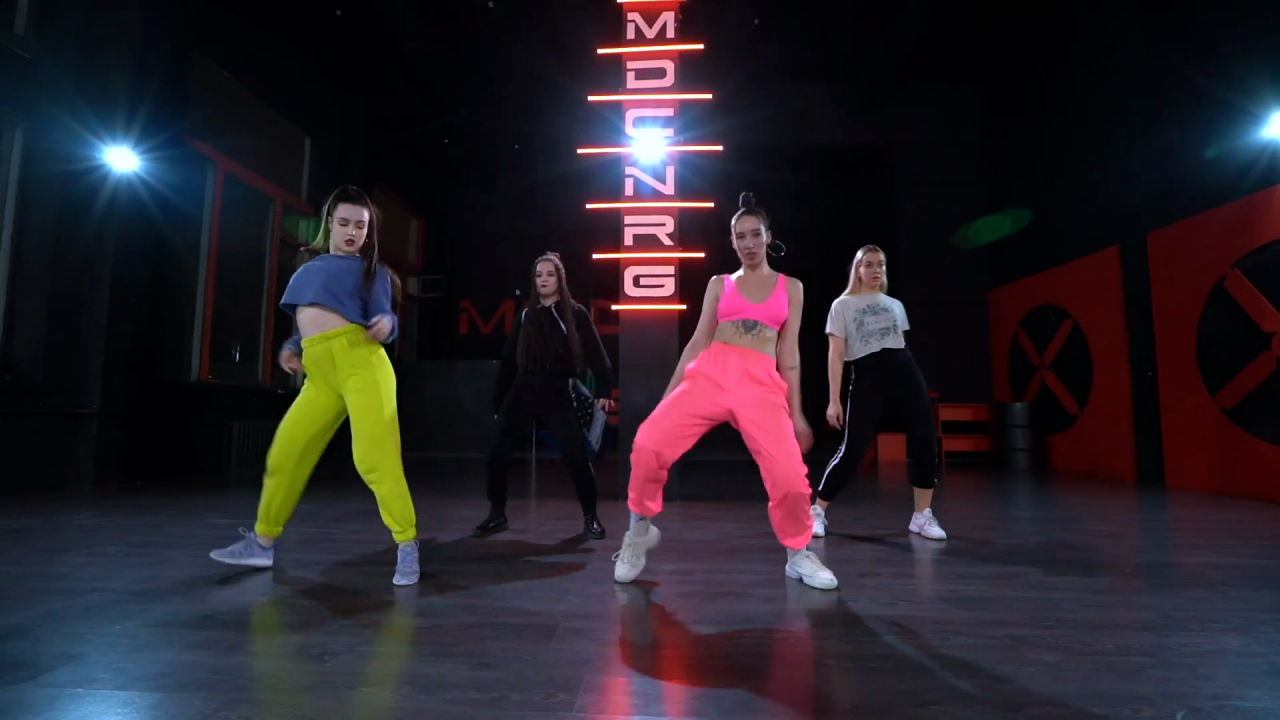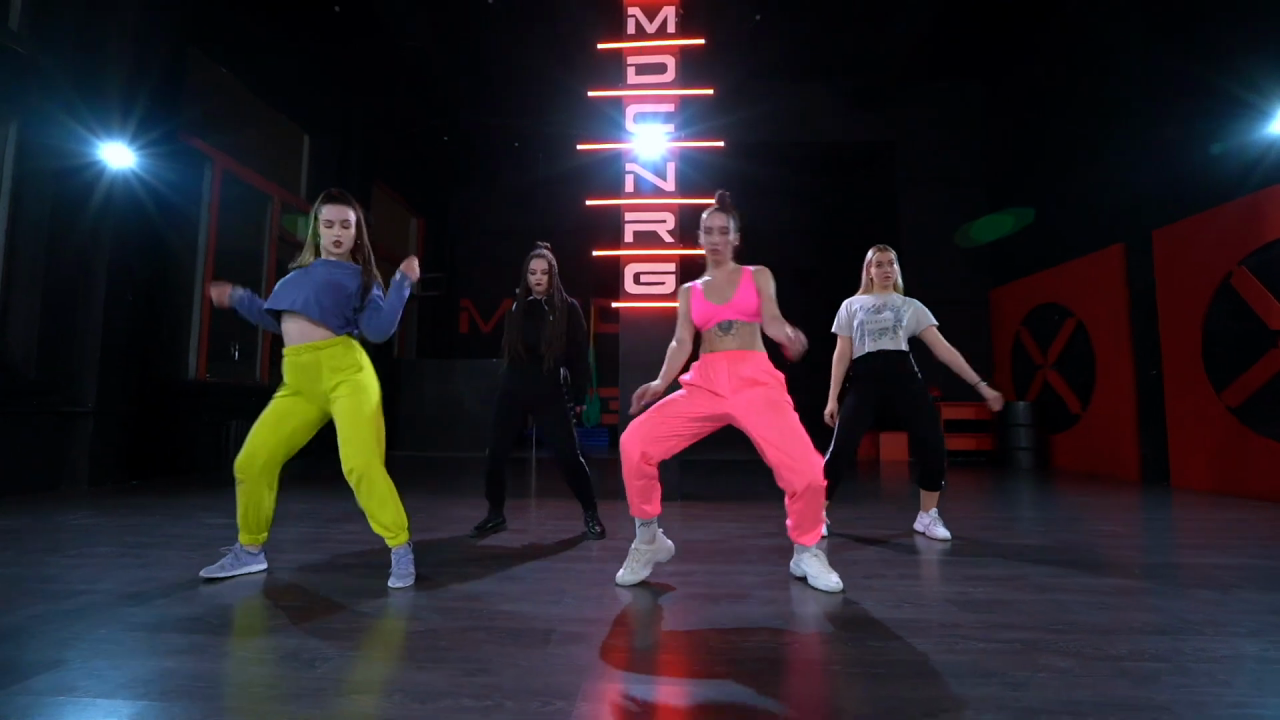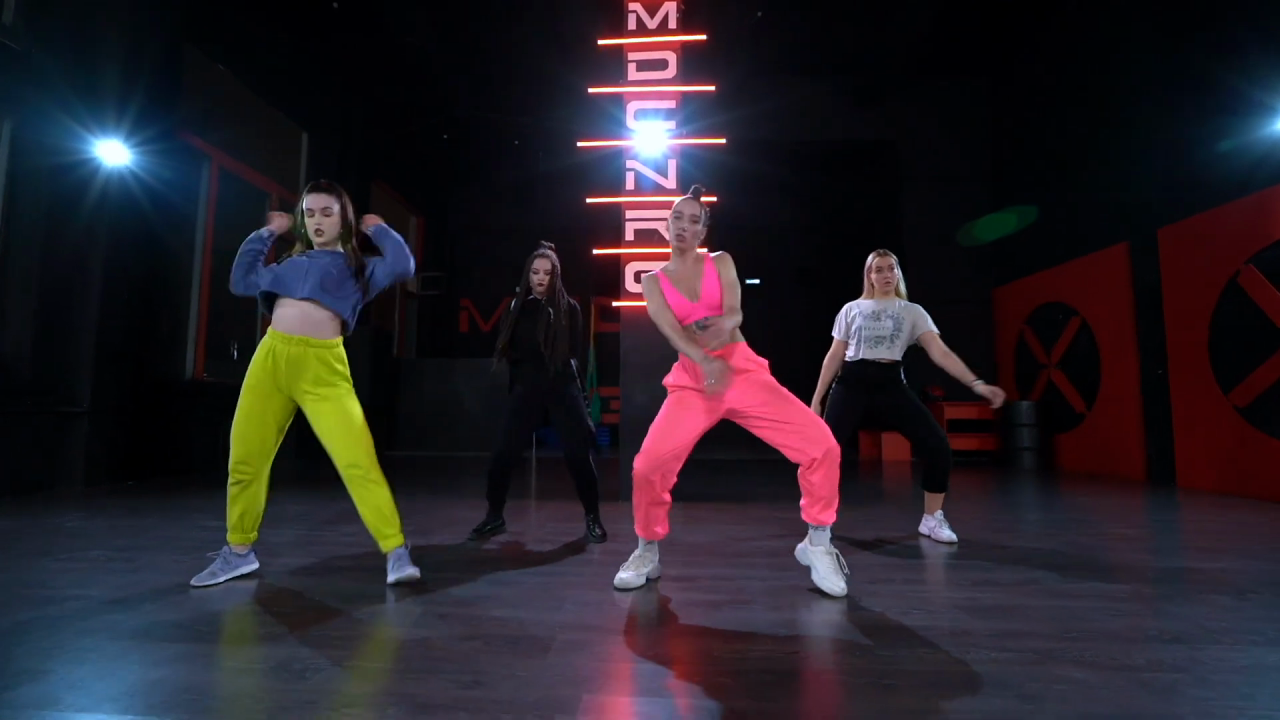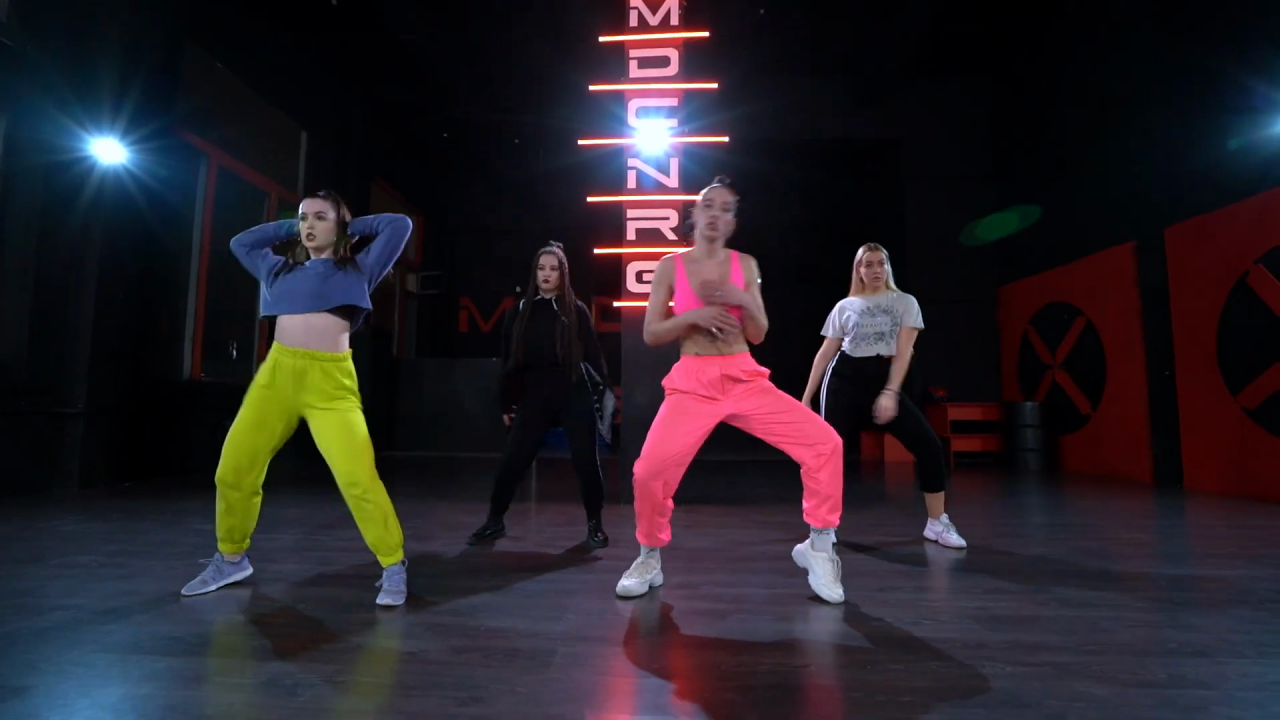
dt=0.2s
person 1, frame 1
left shoulder: (790, 287)
right shoulder: (718, 284)
left elbow: (788, 349)
right elbow: (698, 340)
left wrist: (796, 412)
right wrist: (671, 390)
left hip: (760, 384)
right hip: (709, 376)
left knee: (789, 479)
right knee: (650, 442)
left ankle: (798, 554)
right ankle: (640, 532)
person 1, frame 2
left shoulder: (759, 276)
right shoulder: (689, 292)
left elbow: (772, 320)
right elbow: (682, 341)
left wrist: (787, 334)
right wrist: (662, 381)
left hip: (756, 383)
right hip: (705, 384)
left knee: (806, 474)
right knee: (635, 442)
left ankle: (808, 553)
right ankle: (649, 541)
person 1, frame 3
left shoulder: (721, 263)
right shoulder: (654, 280)
left elbow: (734, 317)
right elbow: (672, 332)
left wrist: (720, 328)
right wrist: (702, 358)
left hip: (744, 373)
right hip: (692, 382)
left knee: (821, 445)
right knee: (650, 465)
left ankle: (818, 544)
right ankle: (647, 552)
person 1, frame 4
left shoulder: (746, 265)
right shoulder: (670, 267)
left elbow: (756, 334)
right elbow: (651, 334)
left wrist: (740, 300)
right wrist: (692, 318)
left hip: (745, 381)
right hip: (691, 385)
left knee: (825, 445)
right knee: (650, 470)
left ankle: (818, 548)
right ankle: (649, 560)
person 2, frame 1
left shoulder: (370, 270)
right shoulder: (314, 265)
left elbow: (381, 321)
left wrist: (386, 324)
right wrist: (293, 346)
left hip: (362, 365)
right hip: (319, 375)
left knee: (375, 458)
right knee: (286, 457)
left ankle: (407, 548)
right ankle: (262, 542)
person 2, frame 2
left shoulder: (361, 278)
right shoulder: (301, 271)
left elbow: (379, 329)
right elbow: (280, 320)
left wrist: (403, 283)
right wrist: (239, 299)
left hip: (346, 372)
right hip: (299, 380)
left knee: (363, 467)
right knee: (251, 463)
left ankle: (401, 551)
right ankle: (250, 550)
person 2, frame 3
left shoulder: (359, 267)
right shoulder: (289, 262)
left elbow: (402, 267)
right elbow: (240, 282)
left wrist: (377, 230)
right wrist: (267, 235)
left hip: (324, 373)
right hip: (270, 362)
left knee: (357, 462)
right knee: (245, 461)
left ankle: (397, 552)
right ankle: (239, 551)
person 2, frame 4
left shoulder: (357, 269)
right shoulder: (280, 269)
left elbow: (400, 225)
right elbow: (242, 242)
left wrist: (354, 228)
right wrist: (293, 228)
left hip: (332, 384)
right hip: (277, 378)
left knee: (358, 478)
right knee: (233, 472)
left ankle: (394, 568)
right ankle: (231, 558)
person 3, frame 1
left shoulder: (894, 305)
right shoulder: (843, 305)
right elbow: (836, 354)
left wrist: (924, 390)
right wrist: (834, 399)
left hip: (904, 372)
right hip: (865, 377)
left knee: (926, 444)
right knee: (852, 451)
left ankle: (923, 515)
right ankle: (817, 512)
person 3, frame 2
left shoulder: (911, 306)
right shoulder: (851, 305)
left elbow: (941, 348)
right elbow: (842, 353)
left wrist: (980, 384)
right wrist: (832, 398)
left hip: (903, 376)
right hip: (864, 379)
left knee: (933, 446)
right knee: (841, 448)
left ankle: (927, 516)
person 3, frame 3
left shoulder: (912, 311)
right shoulder: (853, 310)
left elbow: (939, 352)
right elbow: (834, 356)
left wrist: (976, 383)
right wrist: (817, 400)
left hip: (891, 384)
right hip: (853, 384)
left knee: (936, 447)
left ankle: (932, 518)
person 3, frame 4
left shoulder: (905, 302)
right shoulder: (844, 307)
left elbow: (904, 352)
right elbow: (825, 353)
left wrist: (890, 392)
right wrist: (806, 397)
left hip: (881, 382)
right hip: (844, 378)
left knee: (929, 446)
left ankle: (938, 523)
person 4, frame 1
left shoulder: (577, 315)
right shoulder: (526, 316)
left elbow: (596, 355)
right elbow: (509, 359)
left wrist: (603, 391)
right wrist: (498, 401)
left hip: (557, 396)
right hip: (521, 395)
left knee: (576, 458)
right knee: (497, 456)
left ankle: (590, 517)
right ankle: (497, 514)
person 4, frame 2
left shoulder: (568, 308)
right shoulder: (518, 308)
left elbow: (579, 354)
left wrist: (578, 397)
left hip: (550, 390)
right hip: (513, 388)
left knee: (567, 455)
right knee: (496, 453)
left ankle: (590, 515)
right ankle: (495, 514)
person 4, frame 3
left shoulder: (568, 309)
right shoulder: (517, 308)
left elbow: (575, 352)
right elbow: (511, 355)
left wrist: (577, 388)
right wrist: (515, 394)
left hip: (562, 389)
right hip: (526, 390)
left knee: (578, 456)
right knee: (503, 455)
left ankle: (593, 519)
right ankle: (495, 517)
person 4, frame 4
left shoulder: (576, 310)
right shoulder: (523, 309)
left elbow: (591, 353)
right elbow: (511, 358)
left wrist: (603, 391)
right wrist: (507, 402)
left hip: (575, 393)
right hip: (535, 395)
left knee: (586, 460)
right knee: (514, 460)
left ankle: (595, 524)
right ankle: (495, 522)
